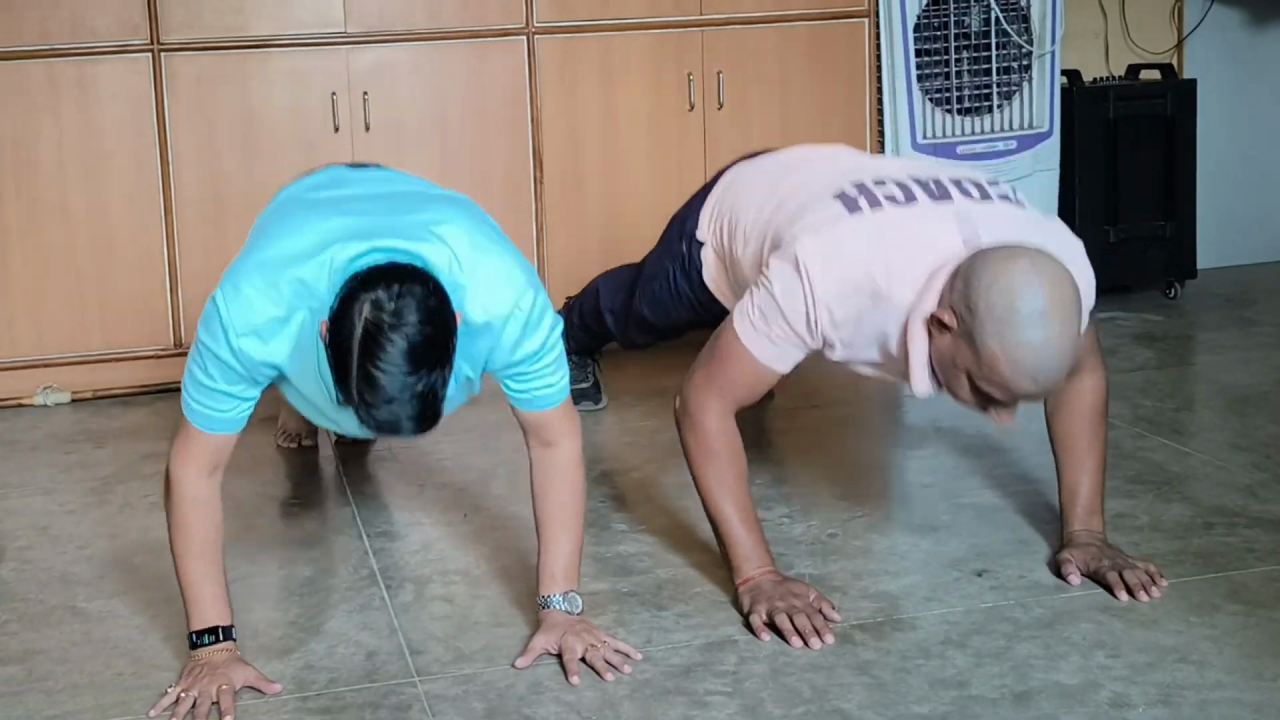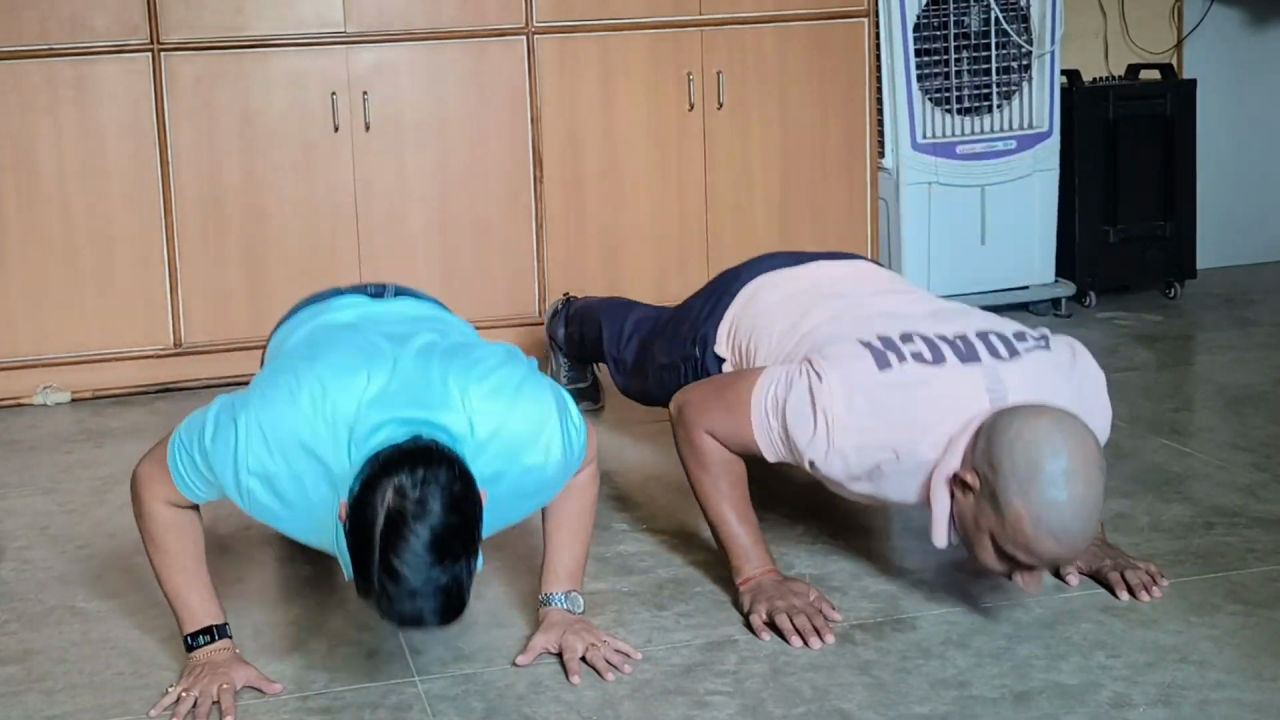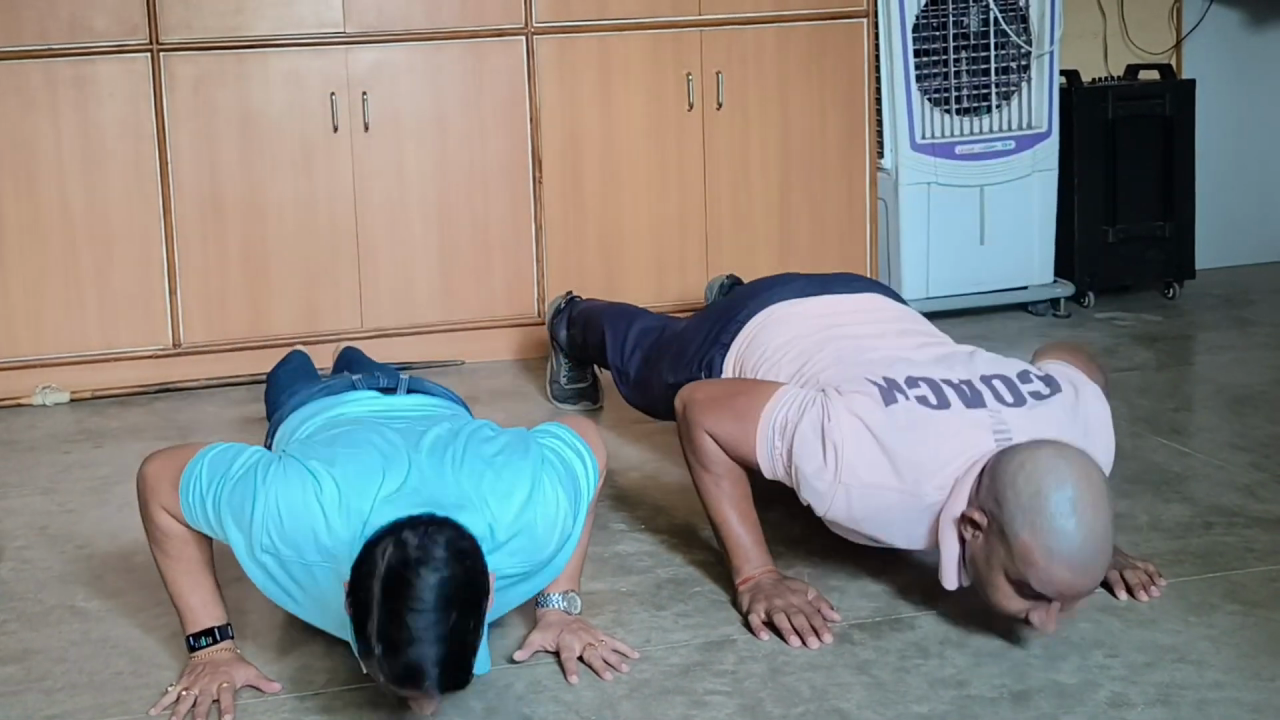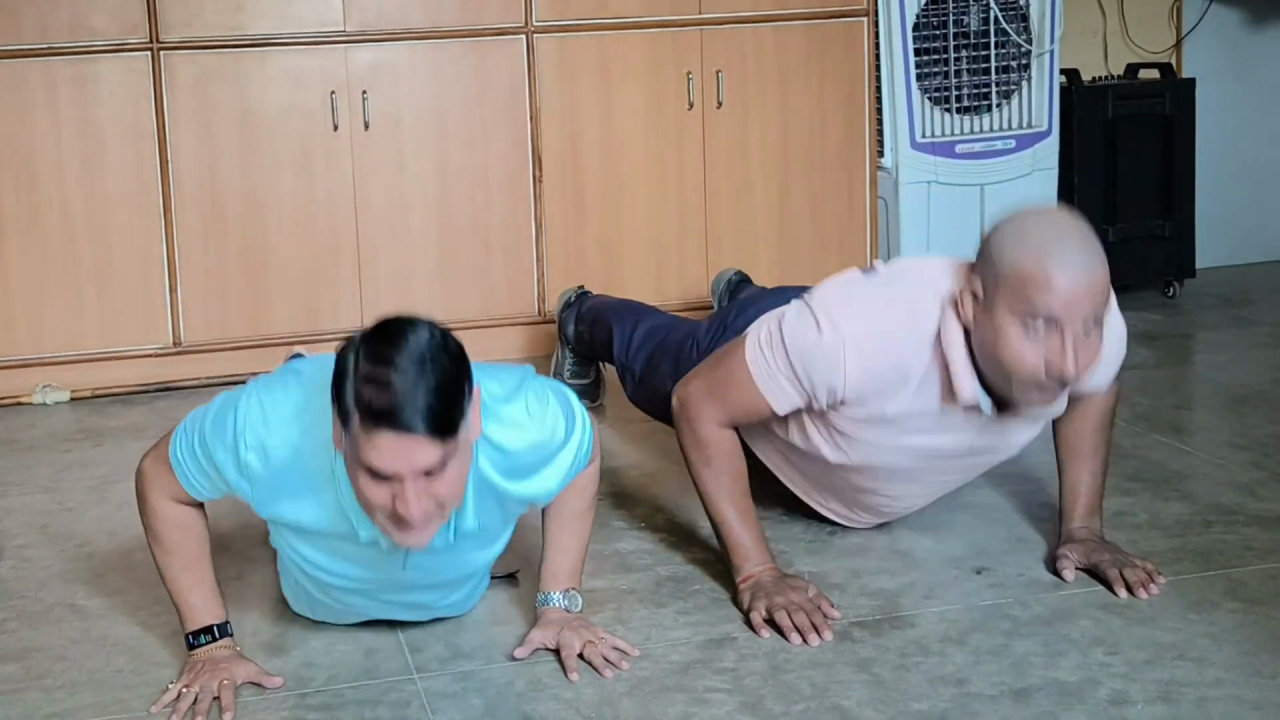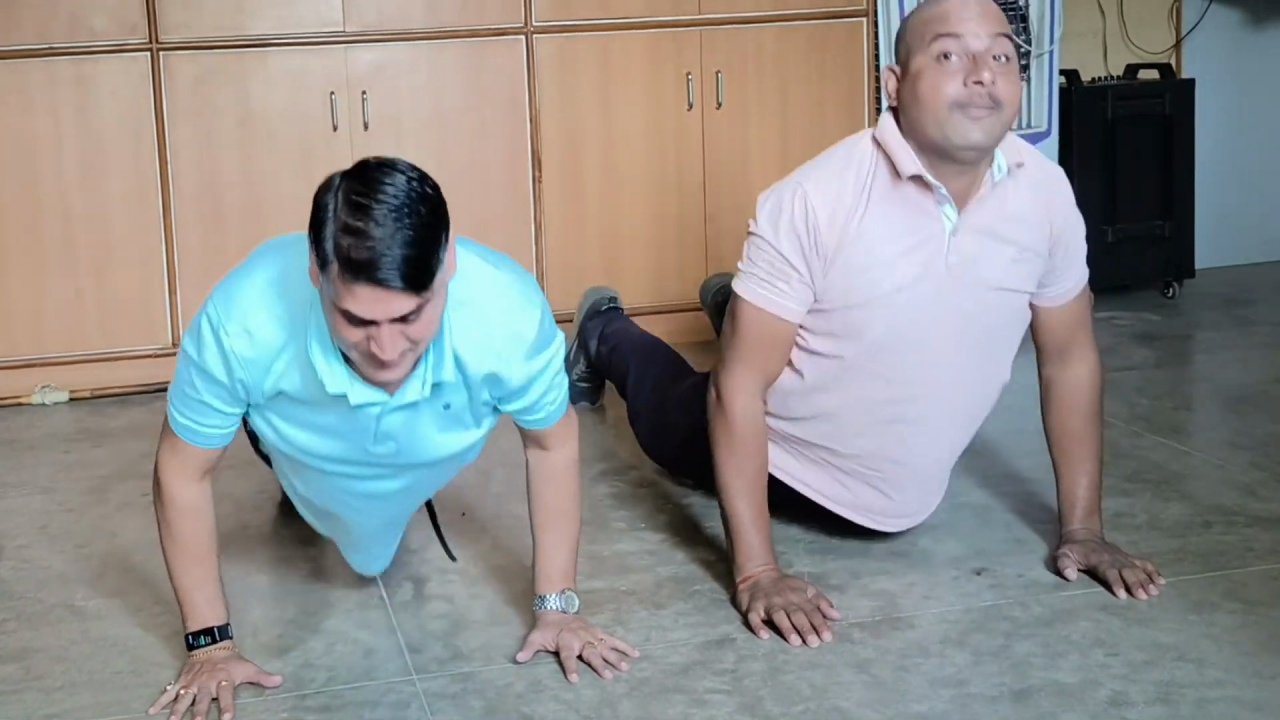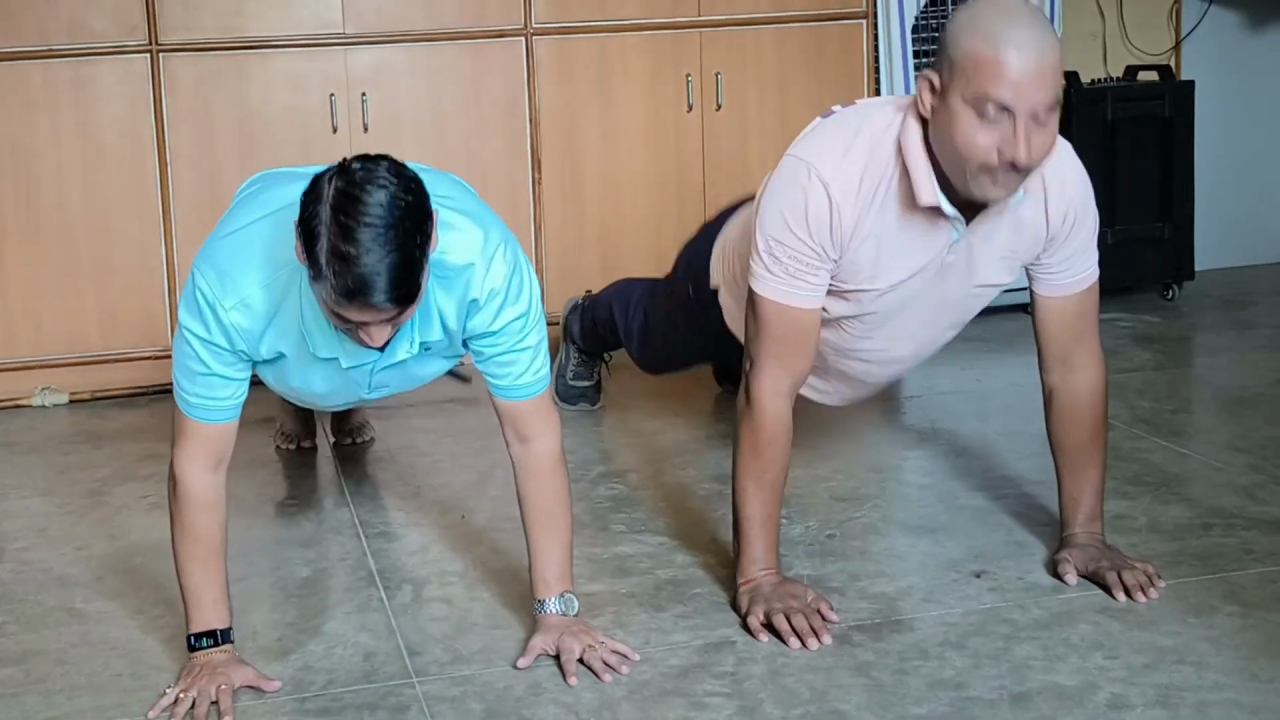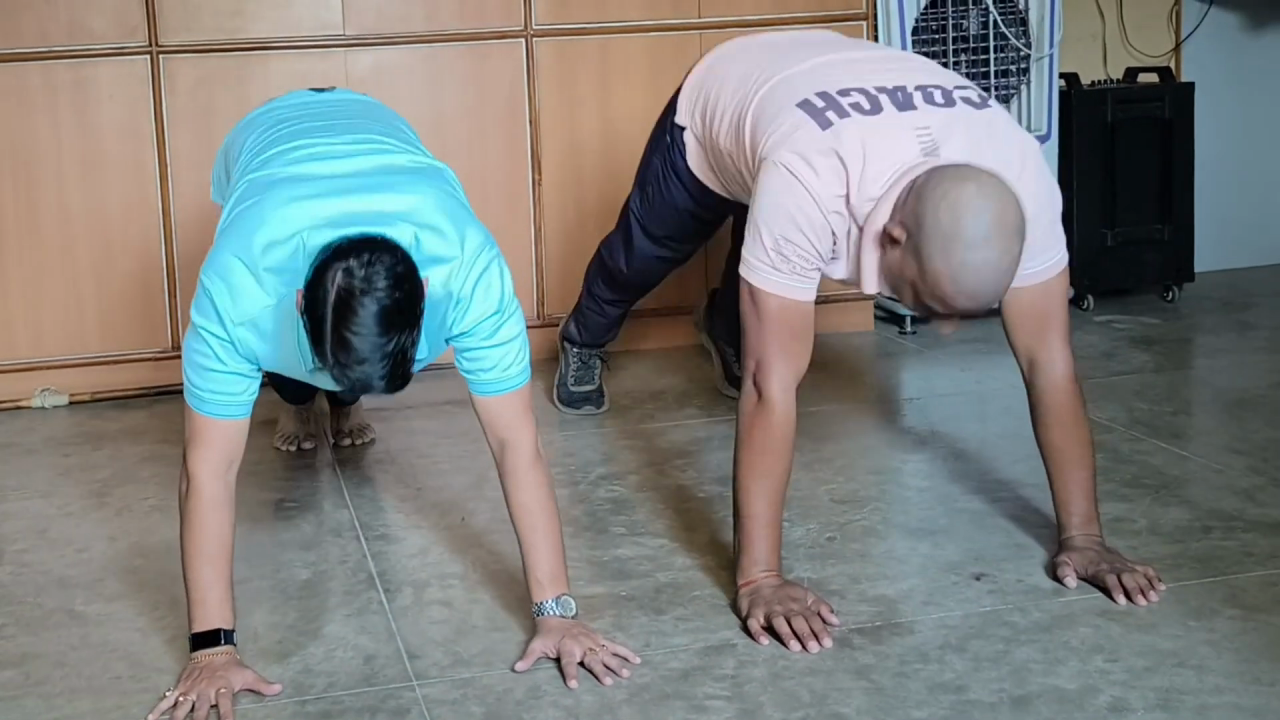
dt=0.2s
person 1, frame 1
left shoulder: (1060, 264)
right shoulder: (831, 283)
left elbow: (1084, 374)
right elbow: (701, 406)
left wrist: (1084, 528)
right wrist: (753, 573)
right hip: (739, 207)
right knee: (636, 312)
left ankle: (756, 340)
right ankle: (574, 333)
person 1, frame 2
left shoulder: (1080, 402)
right shoulder: (859, 428)
right elbow: (690, 413)
left wrist: (1087, 533)
right wrist: (755, 574)
left hip: (863, 288)
right hip: (762, 310)
right knee: (640, 350)
right ankle: (574, 325)
person 1, frame 3
left shoulder: (1085, 432)
right shoulder: (865, 464)
left elbow: (1071, 360)
right elbow: (695, 412)
left wrist: (1086, 542)
right wrist: (755, 574)
right hip: (763, 337)
right knee: (645, 361)
left ankle: (731, 297)
right ankle: (576, 324)
person 1, frame 4
left shoulder: (1093, 325)
right shoulder: (856, 336)
right elbow: (694, 403)
left wrist: (1082, 527)
right wrist: (755, 571)
right knee: (657, 356)
left ankle: (740, 295)
right ankle: (585, 316)
person 1, frame 5
left shoulder: (1044, 191)
right shoulder: (815, 199)
left elbow: (1069, 360)
right elbow: (740, 391)
left wrist: (1082, 529)
right wrist: (755, 572)
right knee: (672, 429)
left ankle: (732, 306)
right ankle: (601, 334)
person 1, frame 6
left shoulder: (1060, 184)
right shoulder: (824, 177)
left elbow: (1074, 364)
right elbow: (769, 386)
left wrist: (1083, 525)
right wrist: (755, 568)
right knee: (662, 345)
right ankle: (589, 324)
person 1, frame 7
left shoulder: (1021, 183)
right shoulder: (811, 189)
left elbow: (1050, 364)
right elbow: (772, 387)
left wrist: (1082, 537)
right wrist: (759, 580)
left knee: (767, 277)
right knee: (644, 256)
left ankle: (725, 331)
right ankle: (583, 342)
person 2, frame 1
left shoulder: (503, 296)
right shoulder: (258, 309)
left elbow: (553, 440)
right elbow: (194, 468)
left wrist: (561, 603)
right wrist: (211, 640)
right knee: (304, 402)
right ankle: (301, 407)
person 2, frame 2
left shoulder: (528, 431)
right shoulder: (275, 443)
left elbow: (581, 463)
right elbow: (153, 487)
left wrist: (562, 603)
right wrist: (208, 639)
left hip: (429, 328)
right hip: (317, 326)
person 2, frame 3
left shoulder: (533, 516)
right shoulder: (285, 523)
left elbow: (588, 444)
right elbow: (156, 481)
left wrist: (559, 605)
right wrist: (210, 642)
right hip: (318, 426)
left ankle: (355, 373)
right ankle: (297, 372)
person 2, frame 4
left shoulder: (529, 423)
right shoulder: (266, 431)
left elbow: (584, 458)
right elbow: (156, 477)
left wrist: (559, 603)
right wrist: (209, 639)
right ankle: (296, 380)
person 2, frame 5
left shoulder: (507, 308)
right shoulder: (241, 318)
left elbow: (555, 445)
right elbow: (182, 475)
left wrist: (557, 605)
right wrist: (210, 640)
person 2, frame 6
left shoulder: (485, 259)
right shoulder: (231, 278)
left elbow: (534, 441)
right elbow: (199, 470)
left wrist: (557, 609)
right wrist: (210, 646)
left ankle: (348, 405)
right ankle: (302, 406)
person 2, frame 7
left shoulder: (464, 264)
right shoulder: (246, 282)
left elbow: (516, 446)
right elbow: (208, 471)
left wrist: (555, 611)
right wrist: (212, 646)
right knee: (285, 361)
left ankle: (341, 403)
right ankle: (297, 402)
